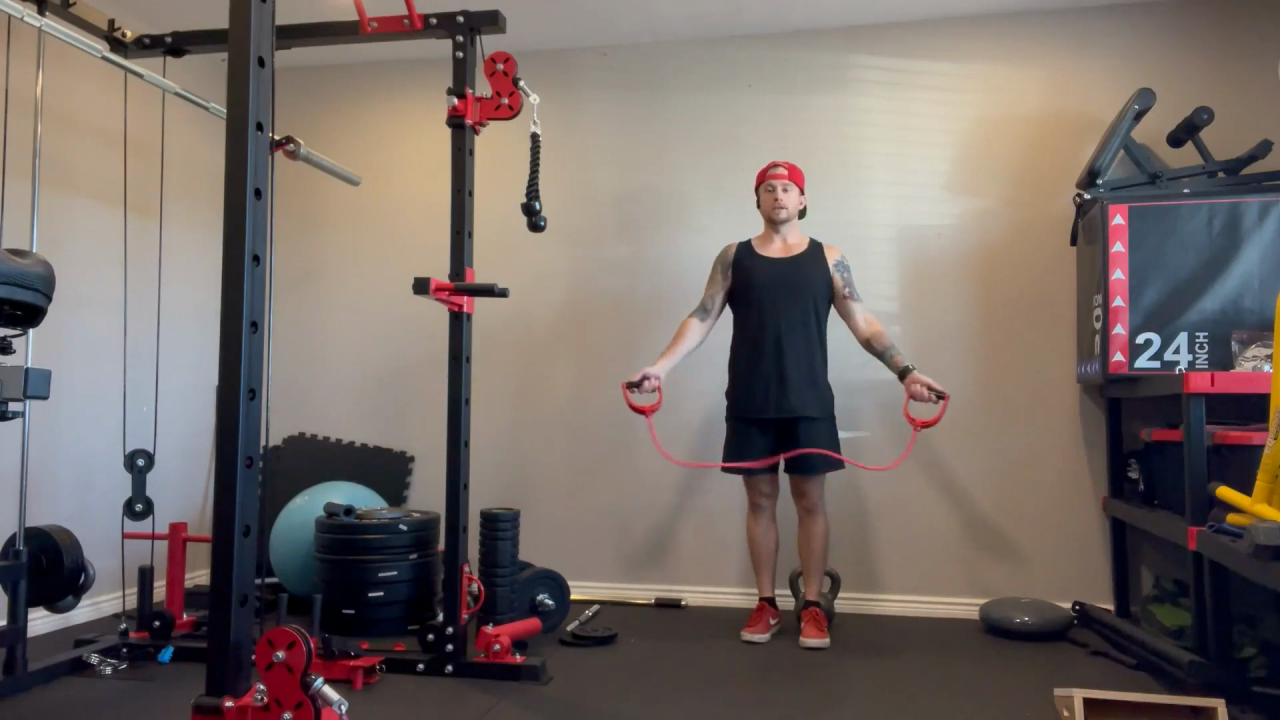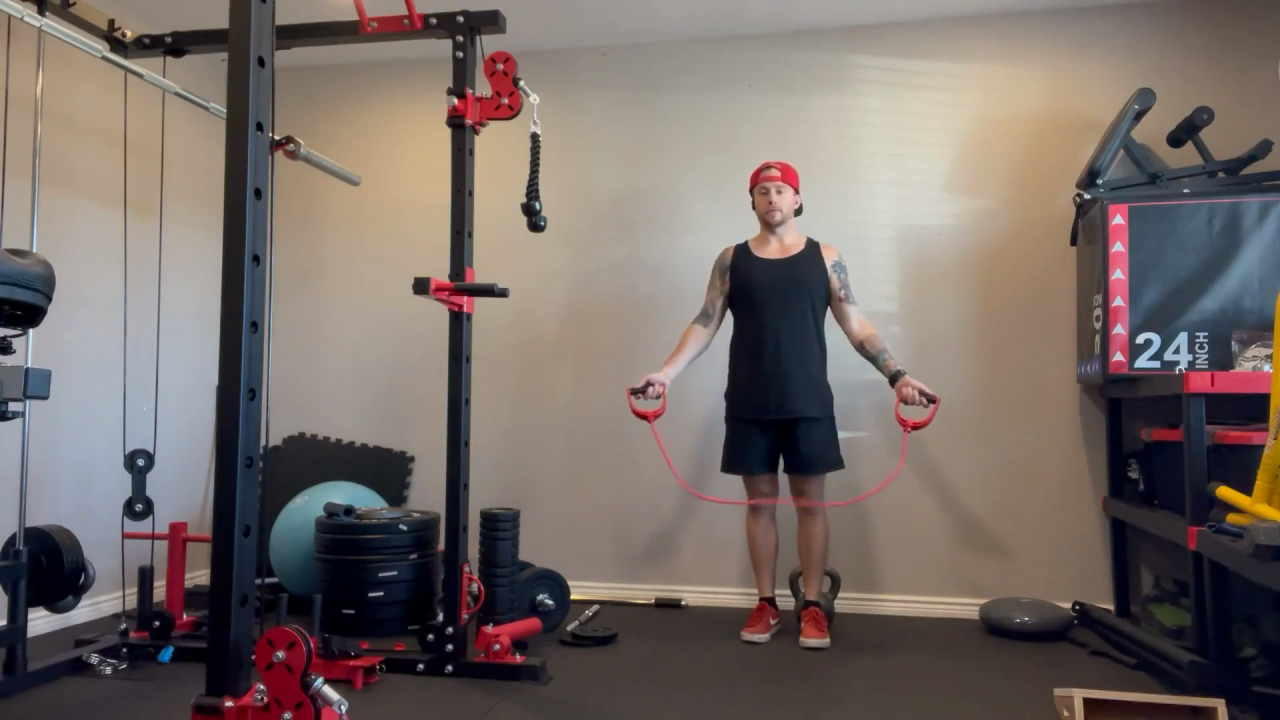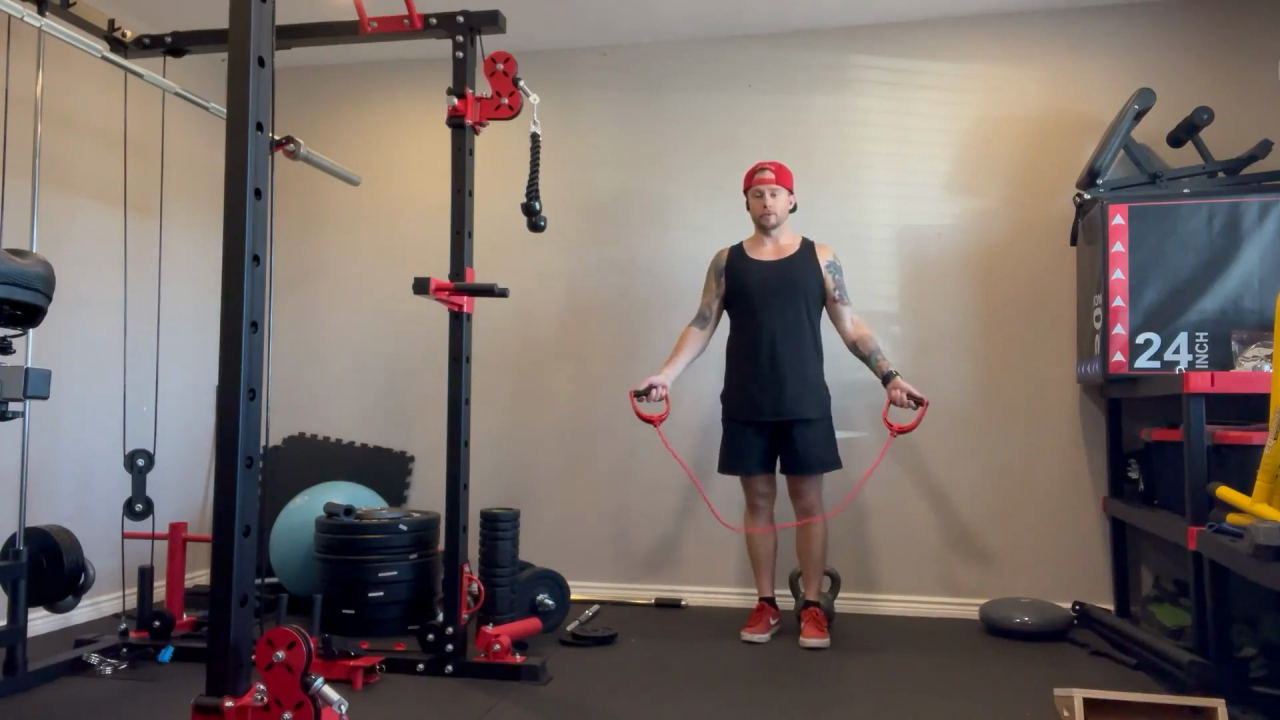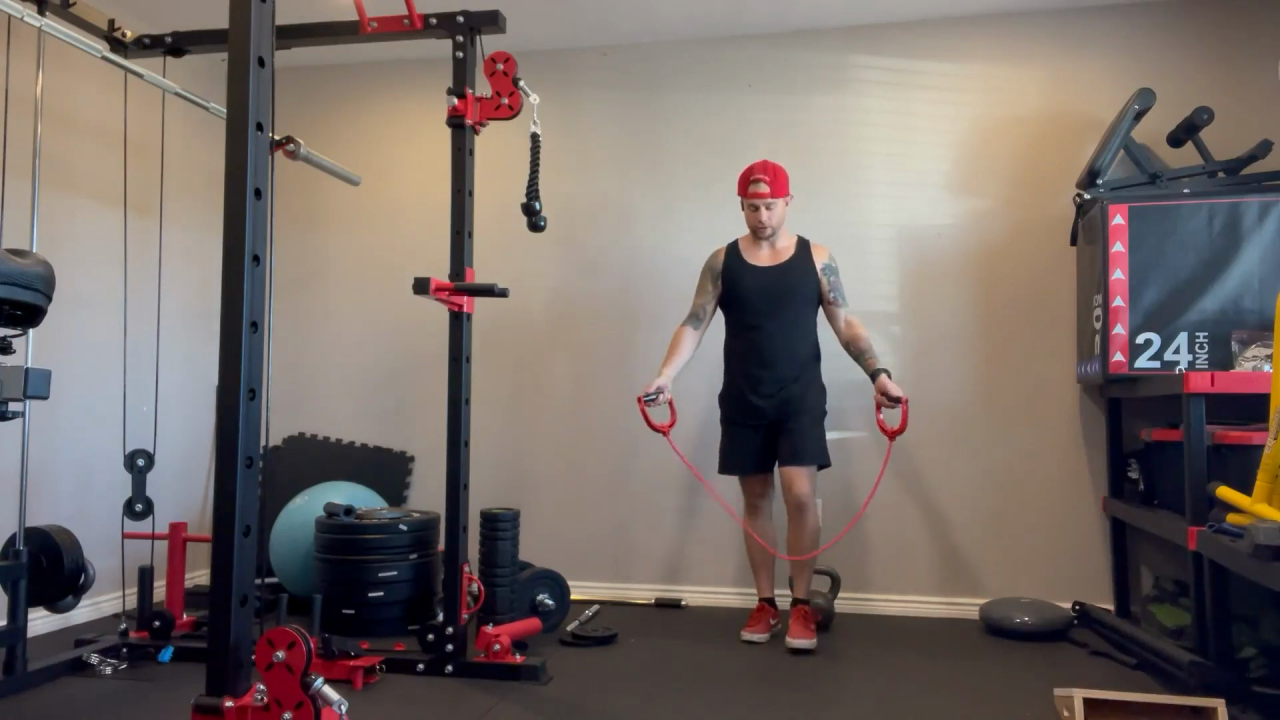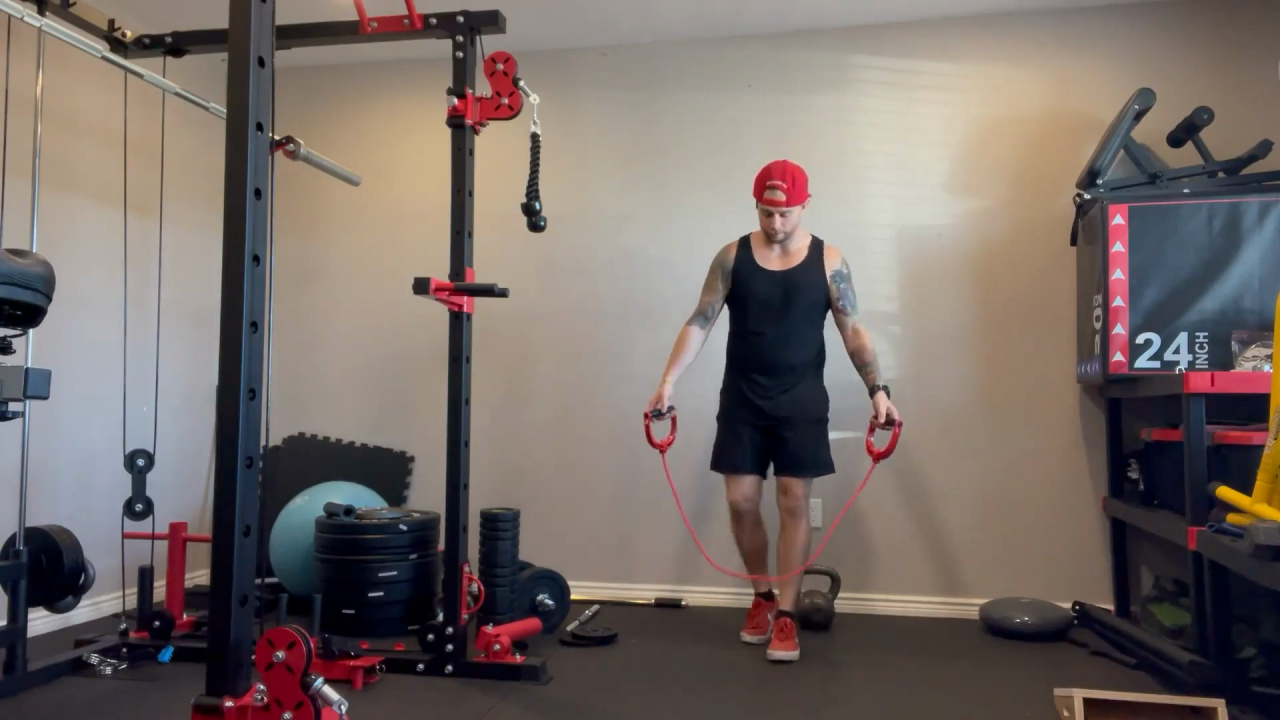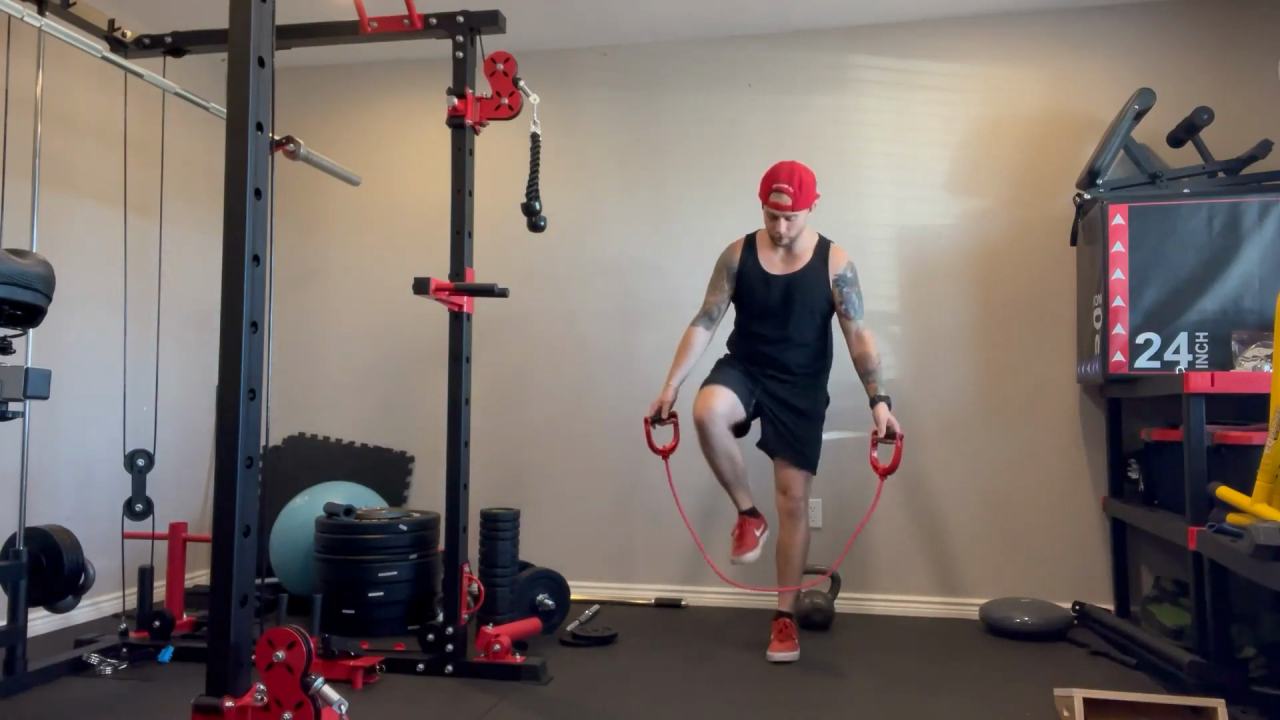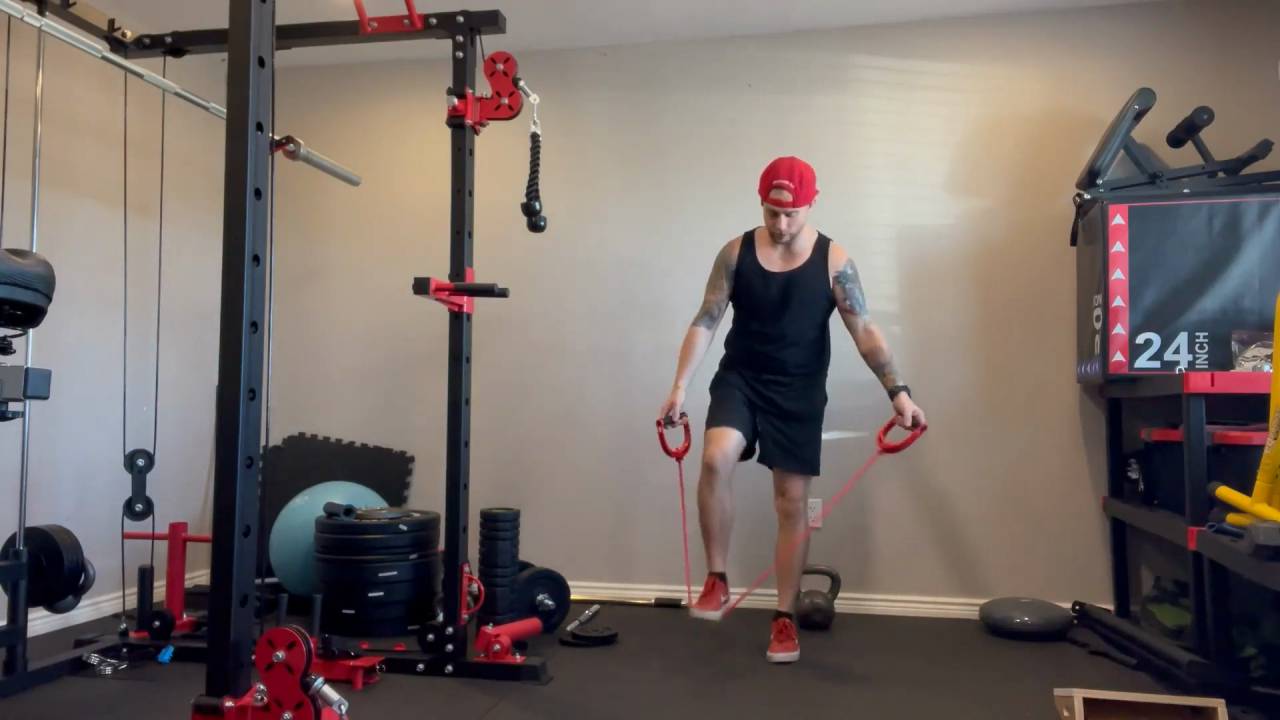
dt=0.3s
person 1, frame 1
left shoulder: (828, 257)
right shoulder: (733, 257)
left elbow: (862, 323)
right elbow: (702, 318)
left wrist: (906, 371)
right wrist: (660, 366)
left hip: (808, 401)
right hip: (750, 402)
left knee: (810, 501)
right knee: (760, 500)
left ankle: (812, 607)
right ankle: (765, 604)
person 1, frame 2
left shoulder: (825, 257)
right shoulder: (731, 259)
left elbow: (856, 325)
right elbow: (705, 323)
left wrist: (897, 375)
right wrist: (666, 372)
left hip: (808, 402)
right hip: (749, 404)
left knee: (810, 501)
right knee: (760, 501)
left ankle: (812, 607)
right ankle: (766, 604)
person 1, frame 3
left shoulder: (820, 257)
right shoulder: (727, 260)
left elbow: (850, 325)
right elbow: (702, 325)
left wrist: (889, 376)
right wrist: (666, 374)
left hip: (805, 402)
right hip: (745, 403)
left knee: (809, 503)
right knee: (758, 501)
left ankle: (812, 607)
right ankle: (766, 604)
person 1, frame 4
left shoulder: (816, 258)
right shoulder: (722, 260)
left elbow: (845, 324)
right elbow: (695, 323)
left wrist: (878, 374)
right wrist: (666, 375)
left hip: (801, 396)
right hip: (743, 402)
left knee: (799, 494)
right knee: (756, 501)
left ankle: (802, 604)
right ankle: (766, 604)
person 1, frame 5
left shoulder: (829, 261)
right shoulder: (732, 256)
left elbow: (853, 331)
right elbow: (700, 323)
left wrist: (878, 389)
right wrist: (668, 380)
left hip: (801, 399)
right hip: (741, 396)
left knee: (794, 502)
right knee: (741, 501)
left ankle: (785, 616)
right ankle: (762, 595)
person 1, frame 6
left shoulder: (835, 262)
right shoulder: (738, 254)
left elbow: (858, 335)
right elbow: (705, 322)
left wrist: (879, 400)
right wrist: (671, 385)
left hip: (802, 389)
right hip: (744, 369)
left knee: (793, 498)
right knee: (707, 412)
left ankle: (785, 617)
right ankle: (748, 516)
person 1, frame 7
left shoulder: (834, 260)
right shoulder: (736, 252)
left elbow: (864, 331)
right elbow: (705, 321)
left wrist: (897, 391)
right wrist: (680, 387)
left hip: (799, 393)
right hip: (739, 379)
left knee: (792, 501)
right knee: (717, 461)
left ankle: (784, 618)
right ankle: (717, 576)
